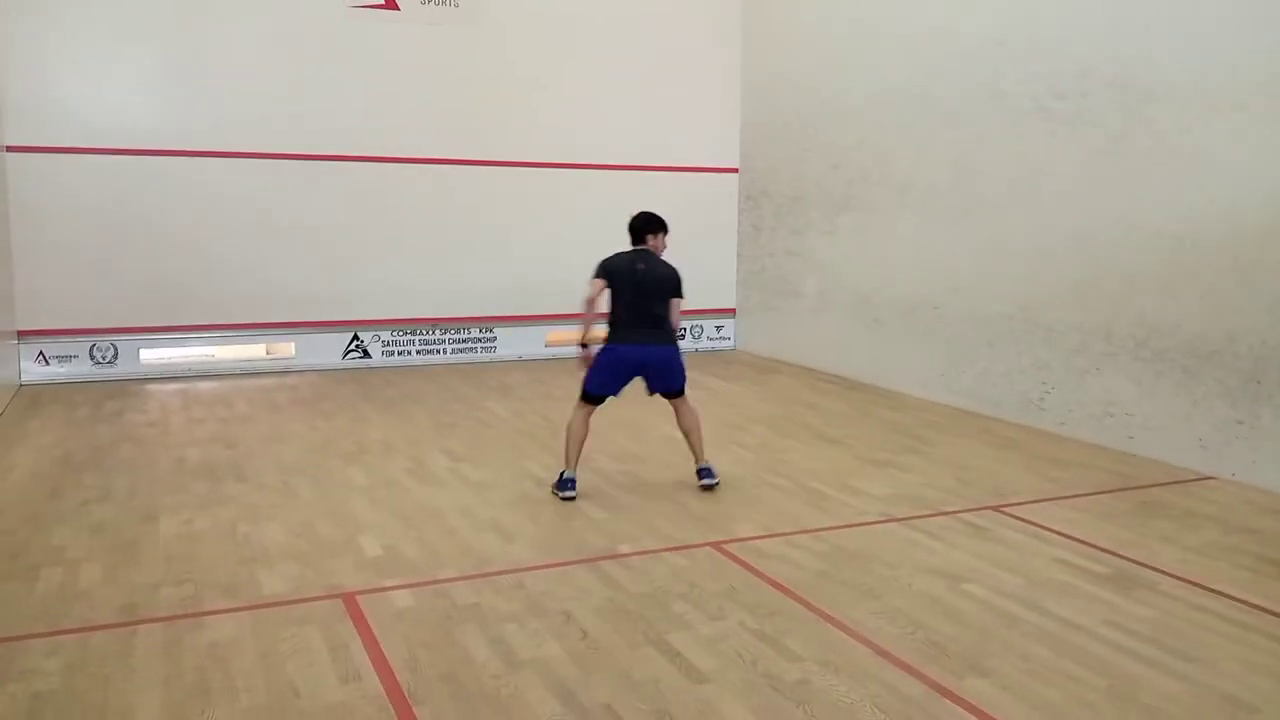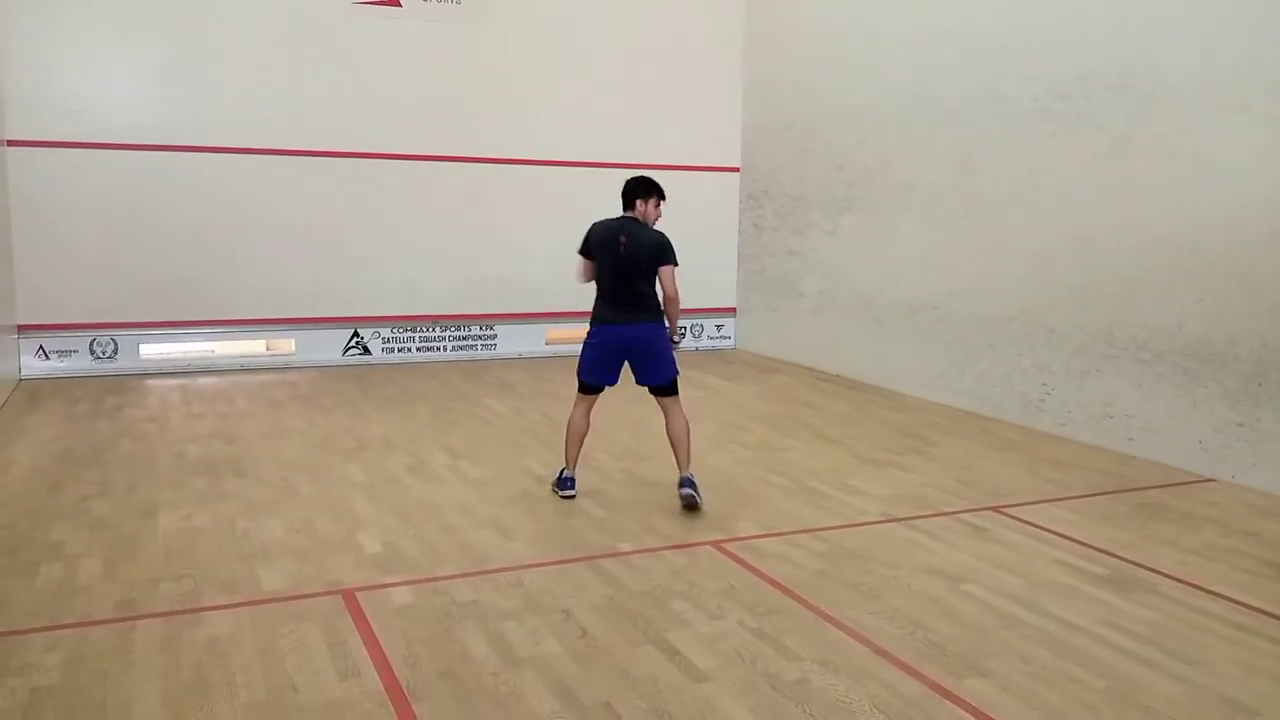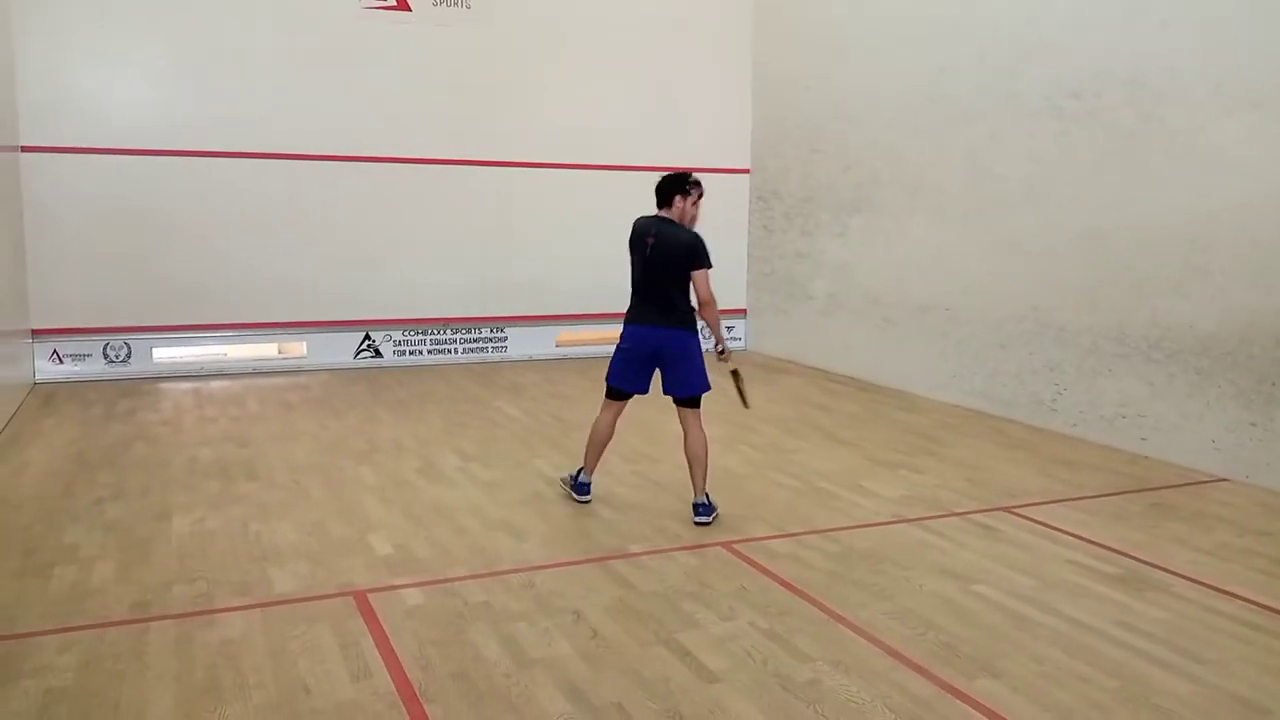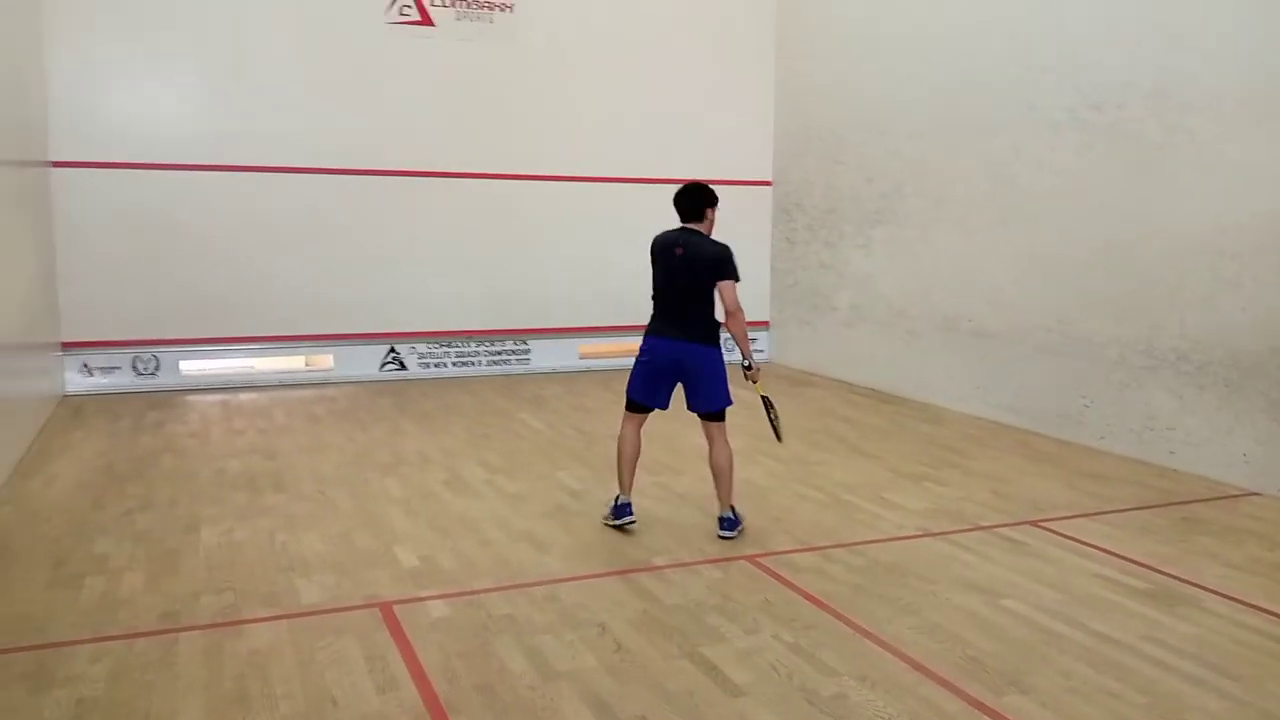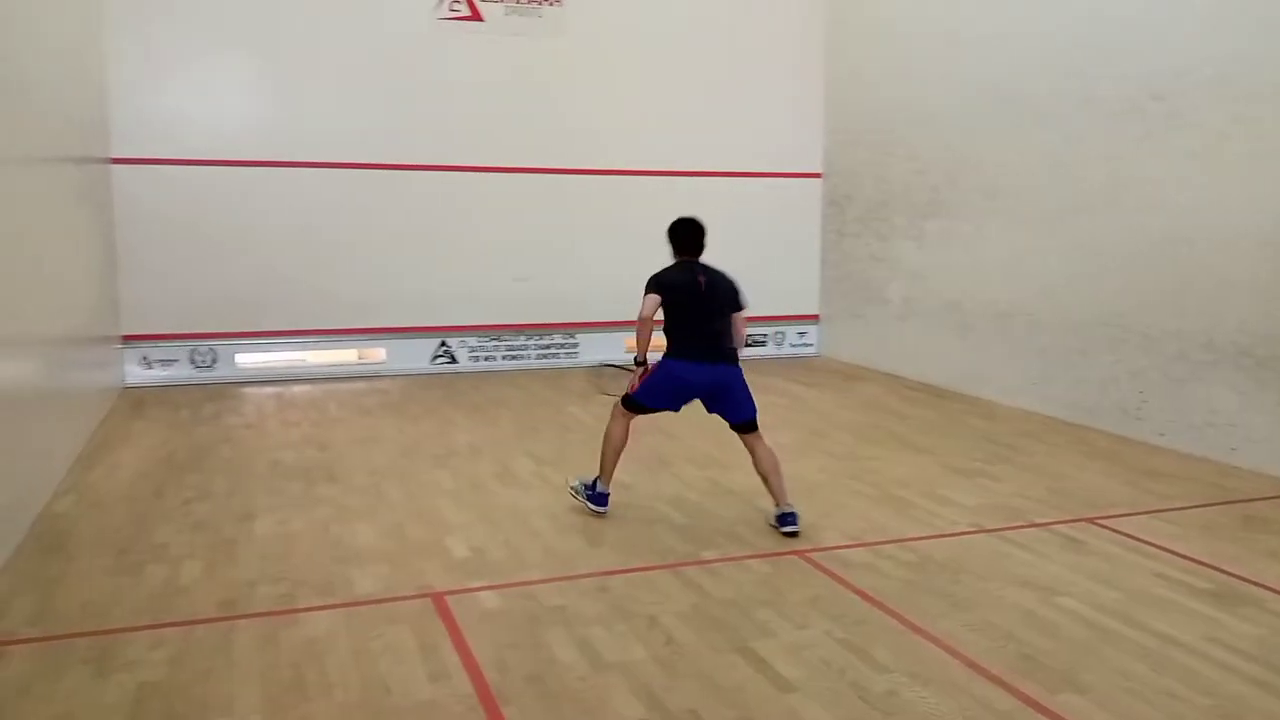
dt=0.3s
person 1, frame 1
left shoulder: (612, 263)
right shoulder: (669, 272)
left elbow: (590, 299)
right elbow: (674, 322)
left wrist: (585, 345)
left hip: (620, 348)
right hip: (662, 348)
left knee: (583, 410)
right knee: (681, 403)
left ankle: (569, 478)
right ankle: (703, 469)
person 1, frame 2
left shoulder: (597, 231)
right shoulder: (658, 241)
left elbow: (586, 274)
right elbow: (670, 294)
right wrist: (673, 331)
left hip: (605, 329)
right hip: (648, 330)
left knee: (583, 403)
right knee: (672, 406)
left ankle: (568, 477)
right ankle: (686, 480)
person 1, frame 3
left shoulder: (639, 228)
right shoulder: (692, 243)
right elbow: (705, 299)
left wrist: (695, 198)
right wrist: (720, 342)
left hip: (637, 332)
right hip: (680, 336)
left knee: (611, 408)
right knee: (691, 420)
left ankle: (583, 480)
right ankle: (700, 502)
person 1, frame 4
left shoulder: (660, 244)
right shoulder: (718, 254)
right elbow: (732, 311)
right wrist: (748, 359)
left hip: (658, 344)
right hip: (702, 350)
left knee: (631, 422)
right knee: (716, 435)
left ankle: (623, 504)
right ankle: (727, 516)
person 1, frame 5
left shoulder: (662, 279)
right shoulder: (726, 282)
left elbow: (645, 316)
right elbow: (739, 337)
left wrist: (641, 360)
left hip: (679, 367)
right hip: (723, 367)
left knee: (622, 412)
right knee: (754, 441)
left ankle: (599, 491)
right ankle: (786, 513)
